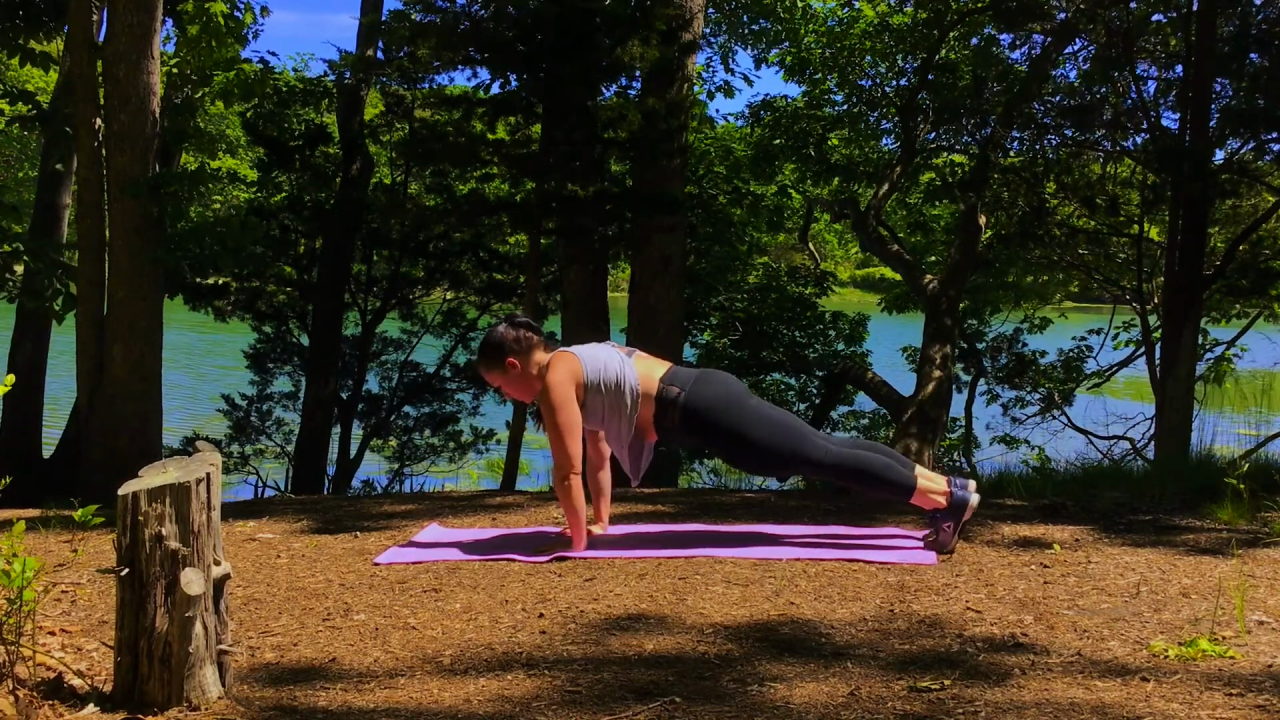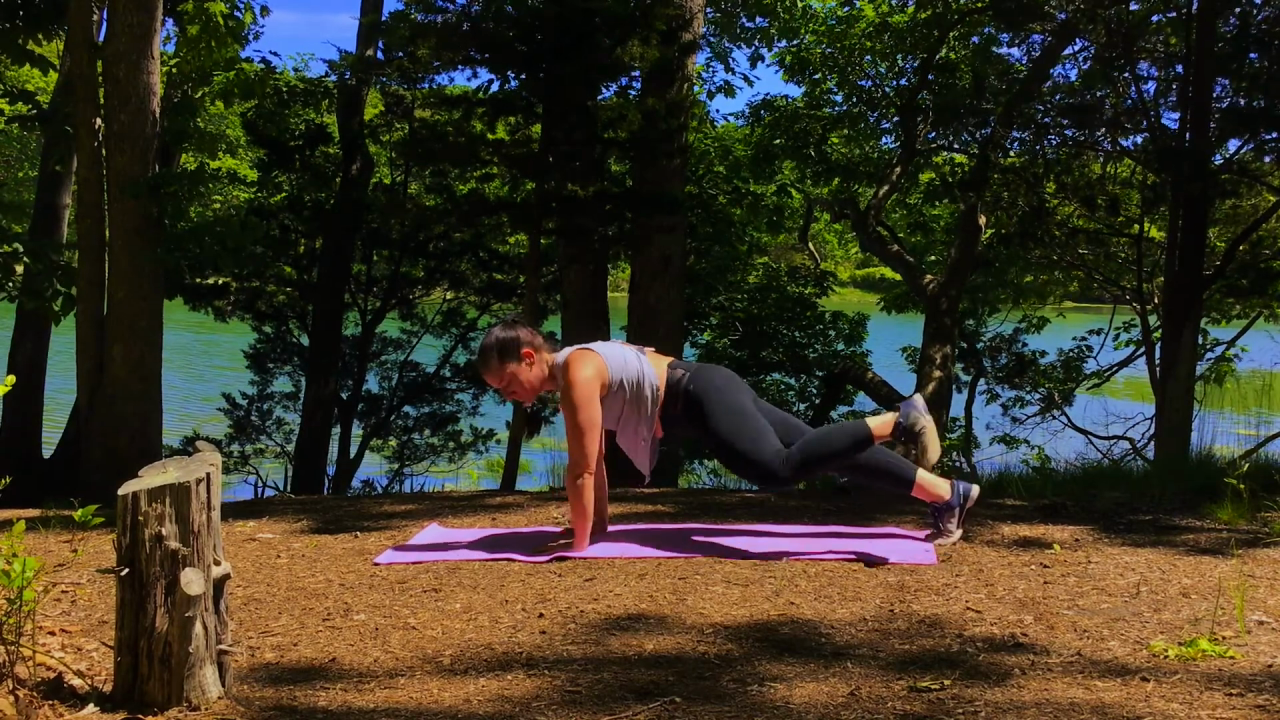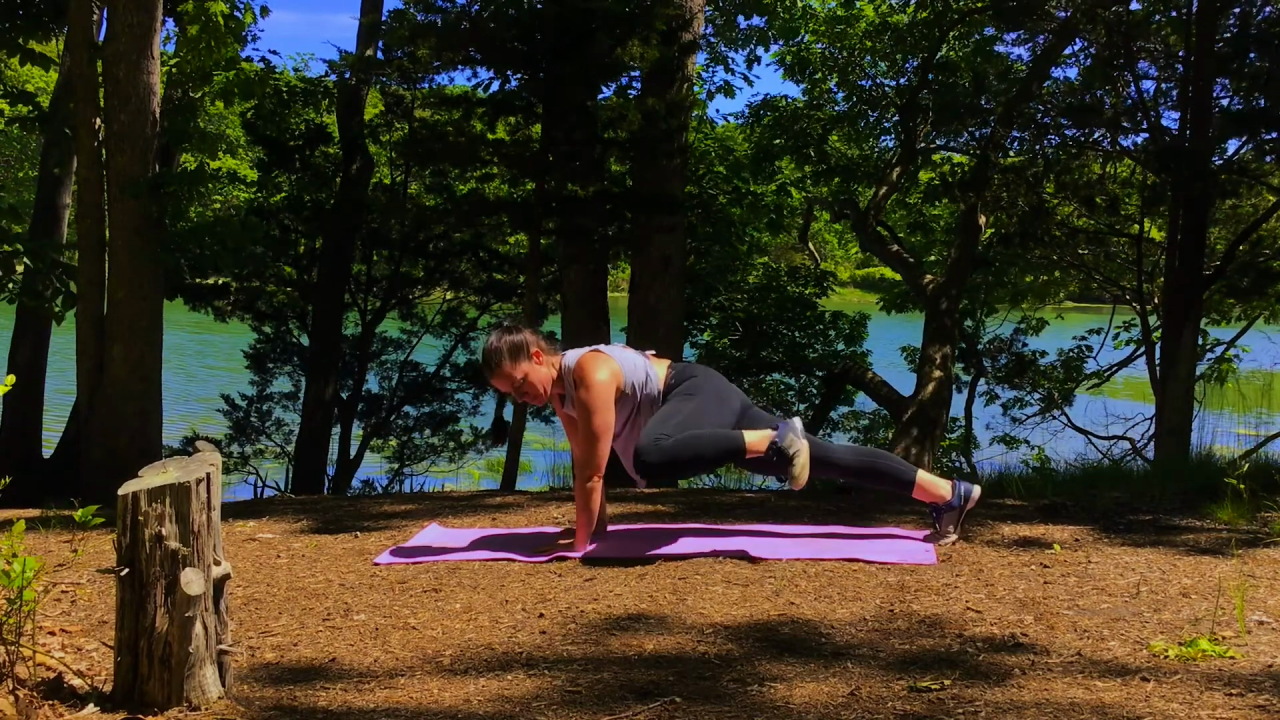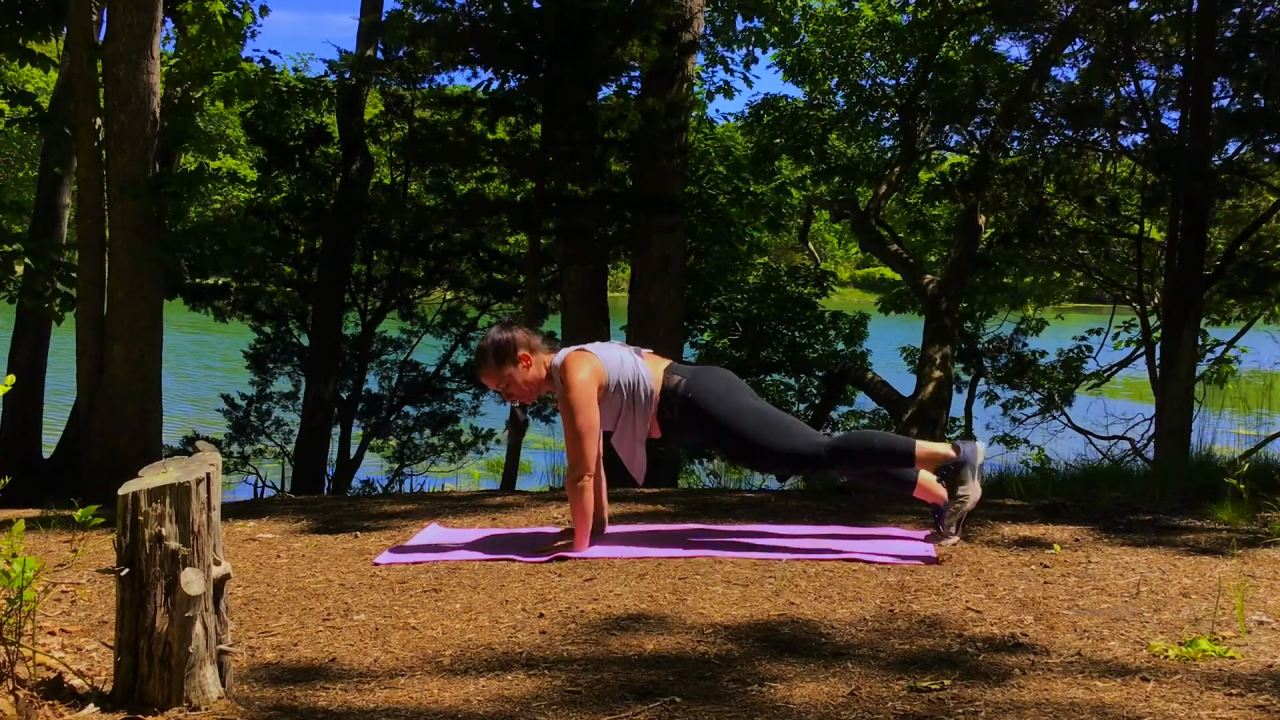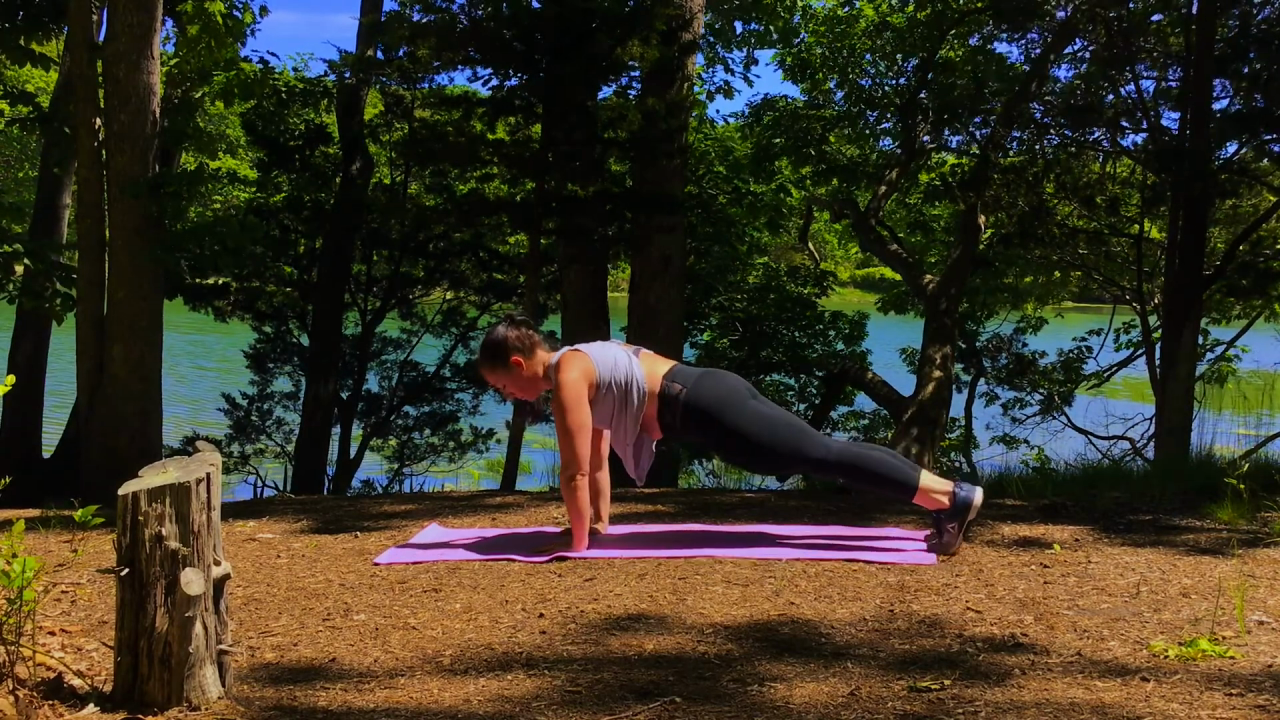
dt=0.4s
person 1, frame 1
left shoulder: (553, 377)
right shoulder: (576, 365)
left elbow: (568, 472)
right elbow: (599, 455)
left wrist: (579, 540)
right wrist: (601, 522)
left hip: (703, 411)
right hip: (709, 391)
left knee: (822, 459)
right knee: (828, 447)
left ankle: (947, 499)
right ankle: (947, 484)
person 1, frame 2
left shoulder: (575, 373)
right shoulder: (574, 367)
left elbow: (581, 469)
right elbow: (595, 460)
left wrist: (580, 541)
right wrist: (599, 521)
left hip: (705, 395)
right hip: (707, 395)
left knee: (779, 469)
right knee: (810, 453)
left ankle: (897, 420)
right ankle: (946, 496)
person 1, frame 3
left shoulder: (591, 375)
right shoulder: (558, 388)
left elbow: (593, 471)
right elbow: (583, 460)
left wrist: (580, 541)
right wrist: (597, 522)
left hip: (702, 391)
right hip: (701, 408)
left knee: (650, 458)
right knee: (825, 458)
left ankle: (771, 439)
right ankle: (949, 492)
person 1, frame 4
left shoulder: (573, 375)
right shoulder: (565, 374)
left elbow: (580, 470)
right elbow: (592, 461)
left wrist: (579, 542)
right wrist: (598, 522)
left hip: (707, 401)
right hip: (708, 397)
left knee: (820, 452)
right knee: (821, 451)
left ankle: (951, 455)
right ankle: (943, 495)
person 1, frame 5
left shoulder: (565, 376)
right shoulder: (580, 365)
left elbow: (575, 471)
right elbow: (598, 458)
left wrist: (579, 542)
right wrist: (601, 521)
left hip: (709, 408)
right hip: (716, 390)
left knee: (822, 457)
right knee: (826, 452)
left ankle: (952, 498)
right ankle: (946, 490)
